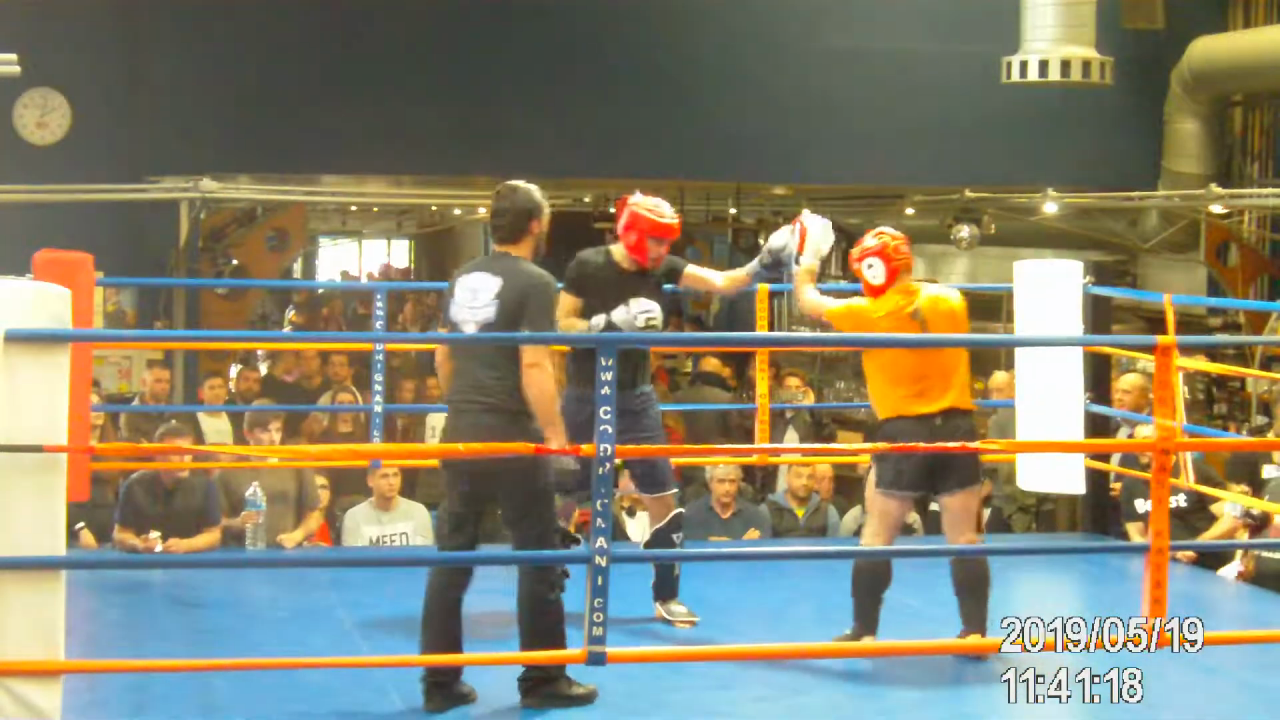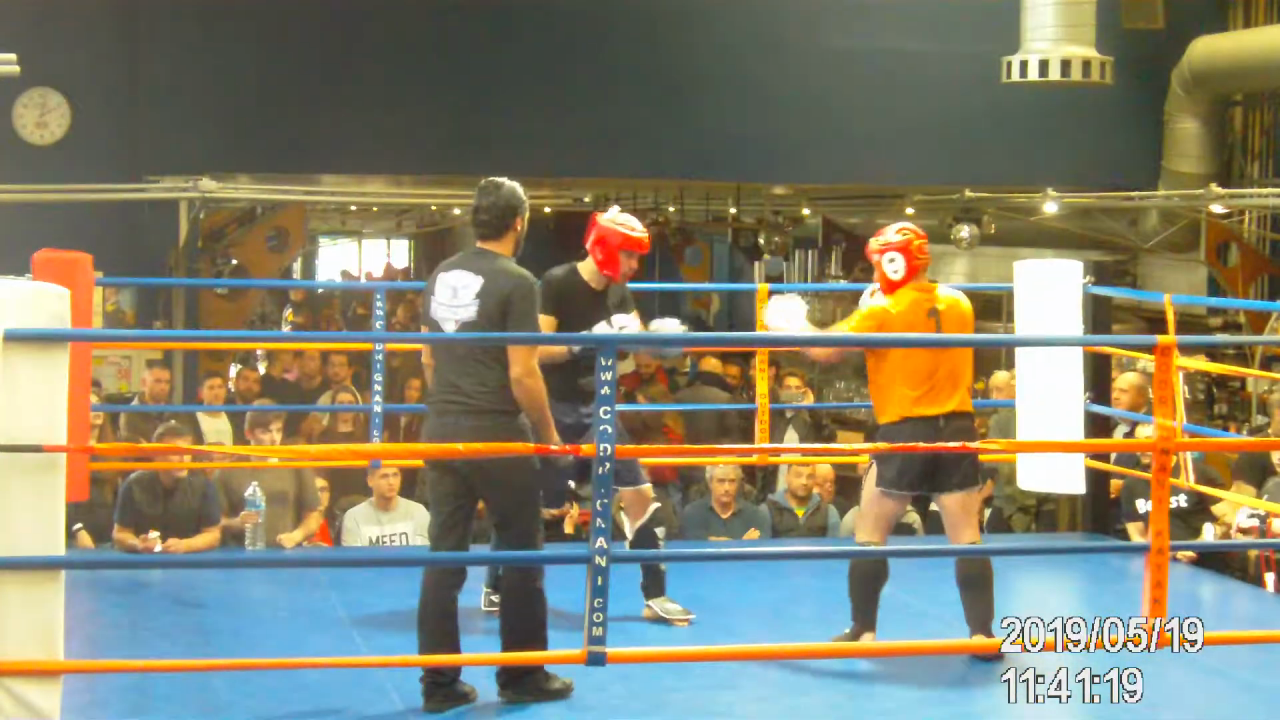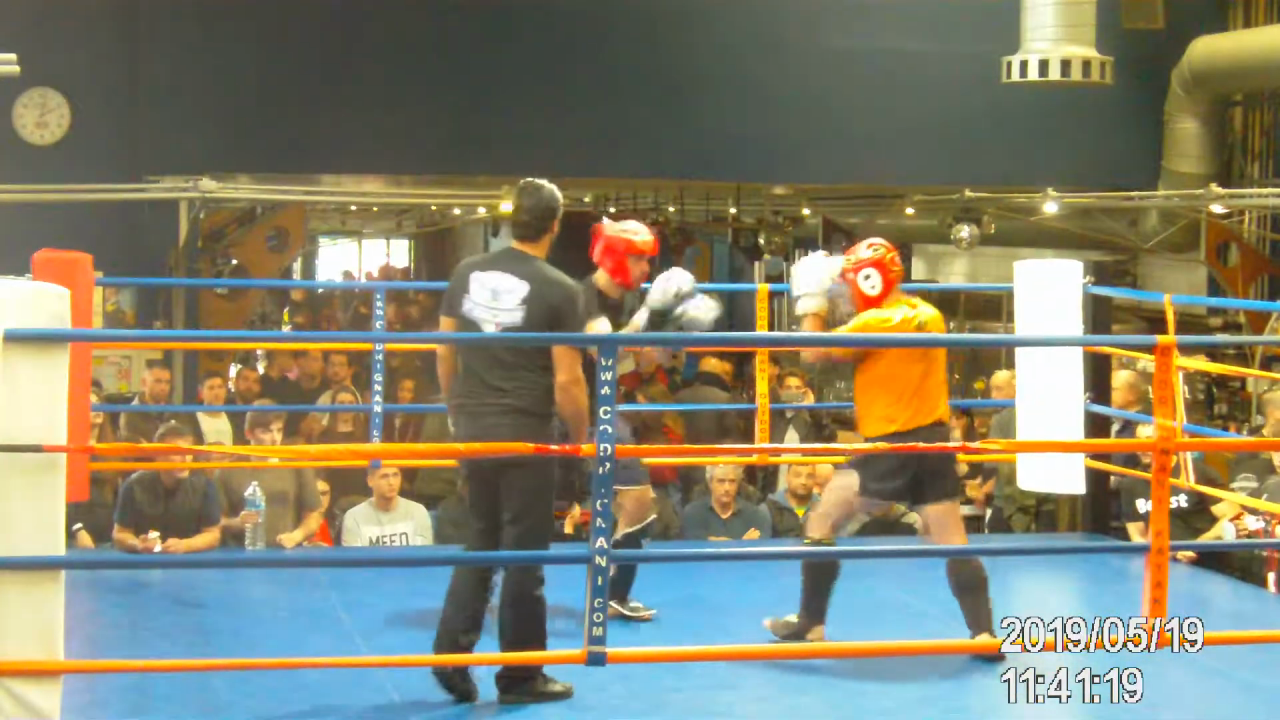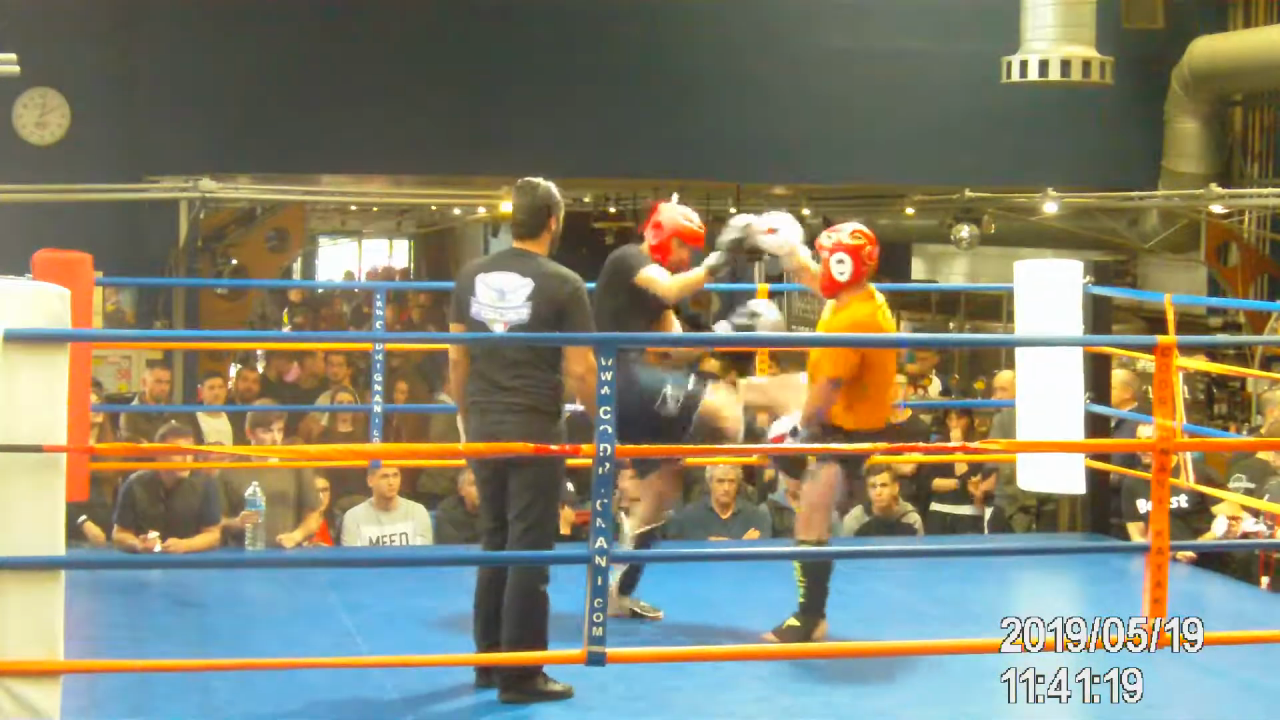
dt=0.4s
person 1, frame 1
left shoulder: (463, 278)
right shoulder: (534, 283)
left elbow: (443, 363)
right elbow: (535, 368)
right wrist: (557, 440)
left hip: (459, 433)
right hip: (508, 435)
left knee: (452, 555)
right knee: (539, 554)
left ankle: (440, 681)
right ankle: (543, 679)
person 1, frame 2
left shoulder: (440, 275)
right shoulder: (515, 282)
right elbow: (523, 374)
right wrist: (551, 436)
left hip: (444, 432)
right hip: (498, 435)
left knee: (445, 556)
right knee: (519, 555)
left ankle: (440, 681)
right ankle: (521, 674)
person 1, frame 3
left shoulder: (467, 272)
right shoulder: (559, 289)
left elbow: (446, 355)
right elbow: (568, 380)
right wrist: (583, 443)
left hip: (474, 430)
right hip: (527, 435)
left knee: (480, 544)
right knee: (523, 554)
left ankle: (451, 650)
right ankle: (518, 676)
person 1, frame 4
left shoulder: (472, 276)
right shoulder: (562, 283)
left elbow: (457, 361)
right elbow: (580, 370)
left hip: (485, 430)
right hip: (535, 432)
left knee: (495, 546)
right knee: (530, 551)
left ankle: (490, 660)
right ankle: (519, 674)
person 2, frame 1
left shoulder: (867, 313)
right shoulder: (951, 301)
left elbow: (808, 304)
left wrist: (807, 258)
left hip: (904, 434)
right hip: (957, 428)
left knee: (877, 537)
right knee: (965, 539)
left ankle: (864, 632)
right ankle: (975, 633)
person 2, frame 2
left shoulder: (880, 312)
right shoulder: (958, 304)
left elbow: (824, 350)
left wrist: (793, 323)
left hip: (903, 433)
right hip: (955, 430)
left knee: (871, 537)
right knee: (966, 539)
left ankle: (863, 630)
right ankle: (982, 633)
person 2, frame 3
left shoulder: (873, 323)
right shoulder: (929, 316)
left elbow: (825, 350)
left wrist: (808, 297)
right wrist: (830, 300)
left hip: (886, 447)
right hip: (933, 441)
left knee: (820, 524)
right knee: (954, 545)
left ankle: (811, 623)
right ankle: (984, 632)
person 2, frame 4
left shoulder: (848, 320)
right shoulder: (867, 299)
left elbow: (824, 390)
right elbow: (815, 278)
left wrist: (798, 426)
right wrist: (788, 249)
left hip: (853, 430)
right hip: (858, 420)
left knee: (809, 524)
left ankle: (809, 620)
person 3, frame 1
left shoulder: (661, 266)
right shoulder: (588, 265)
left elbow: (722, 283)
right elbow: (560, 326)
left wrist: (765, 262)
right wrist: (608, 322)
left hip: (636, 397)
right hip: (585, 396)
left knee: (663, 497)
left ankle: (667, 597)
person 3, frame 2
left shoulder: (619, 292)
right shoulder: (557, 283)
right elbow: (539, 349)
left wrist: (662, 338)
right wrist: (592, 338)
left hip: (593, 408)
right hip: (549, 409)
left knee: (638, 496)
left ankle: (654, 595)
person 3, frame 3
left shoulder: (631, 295)
right shoulder: (582, 296)
left wrist: (688, 322)
right wrist: (651, 310)
left knee: (638, 502)
left ankle: (615, 594)
person 3, frame 4
left shoulder: (653, 292)
right shoulder: (627, 259)
left elbow: (678, 339)
right elbow: (673, 290)
right wrist: (721, 255)
left hip: (627, 387)
right hip: (624, 379)
left knee: (661, 491)
right knee: (719, 400)
left ankle: (620, 595)
